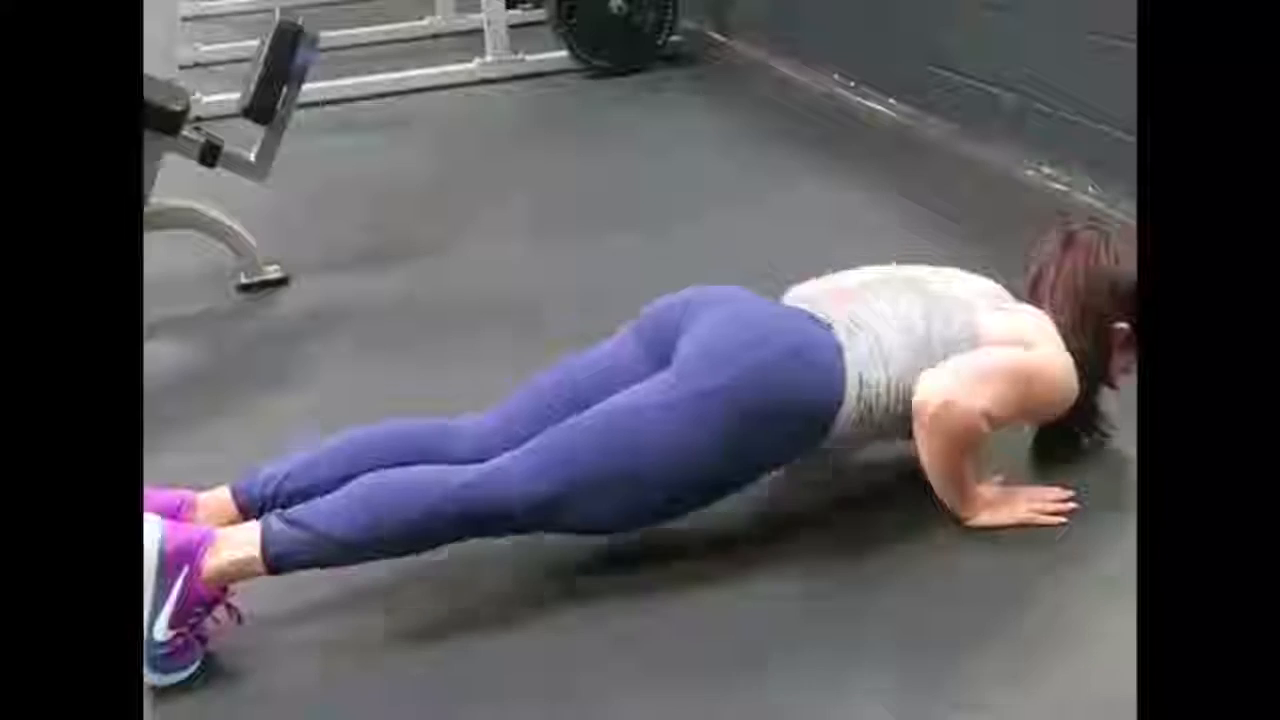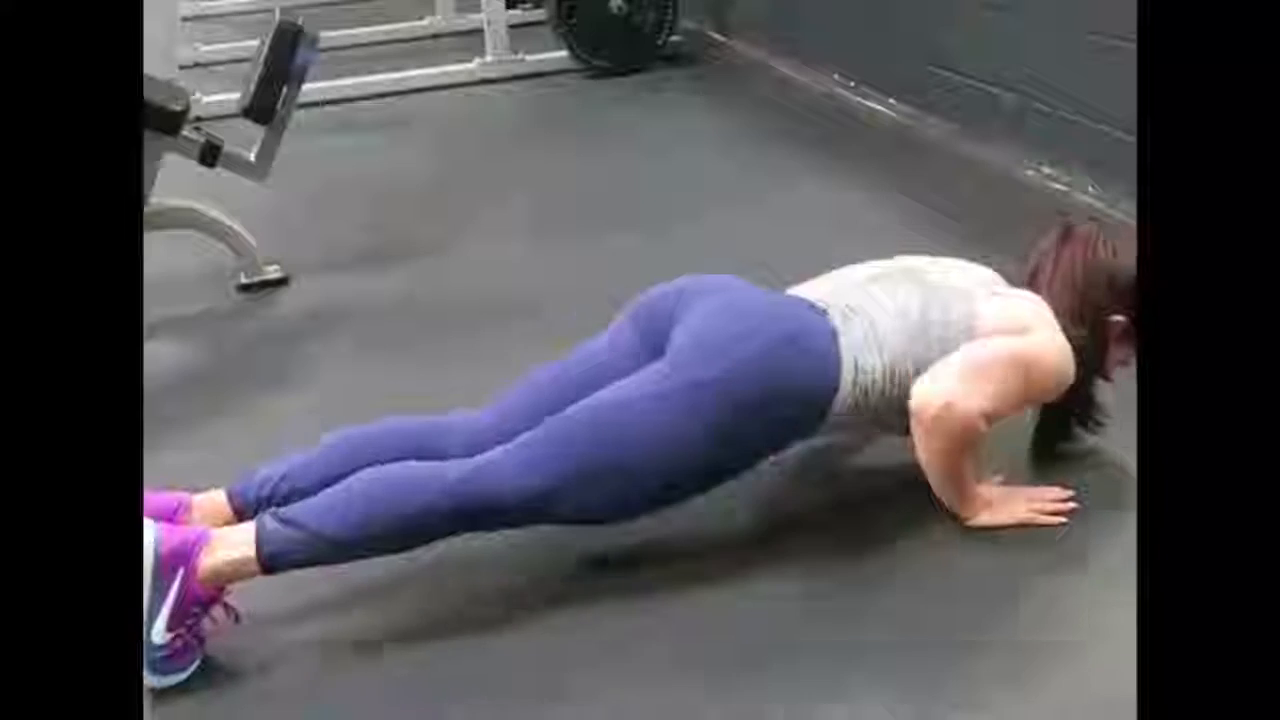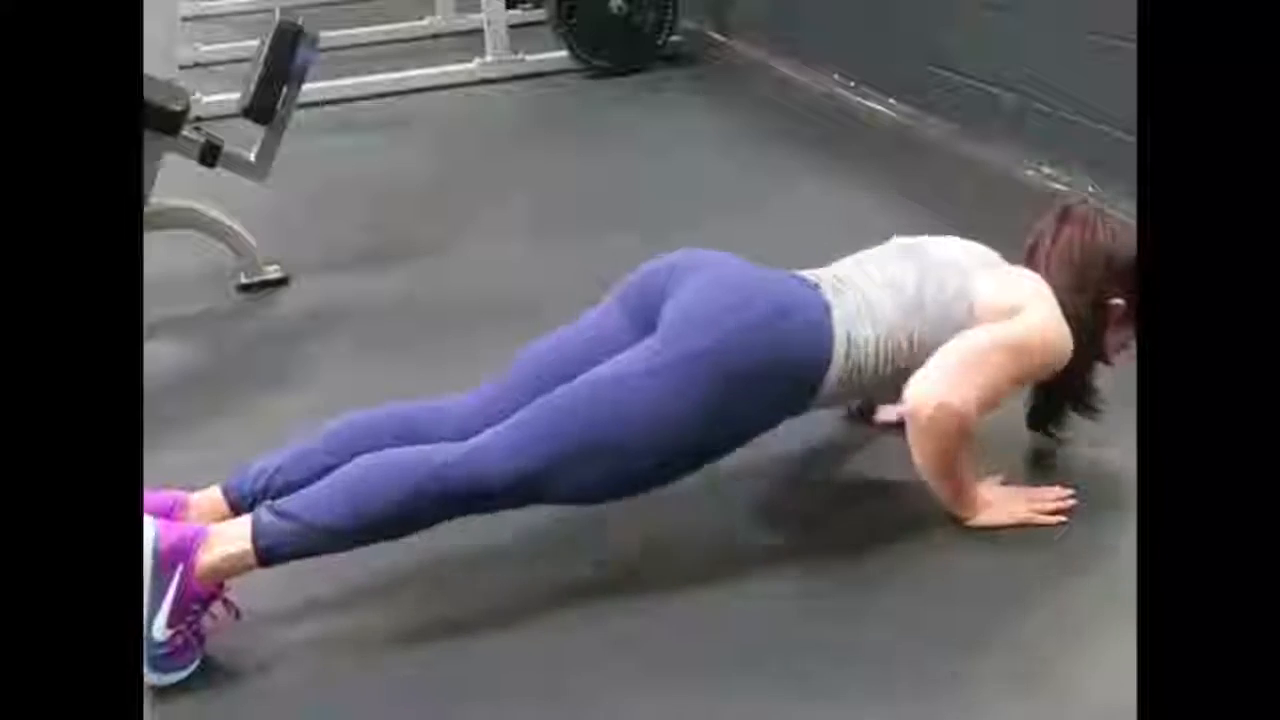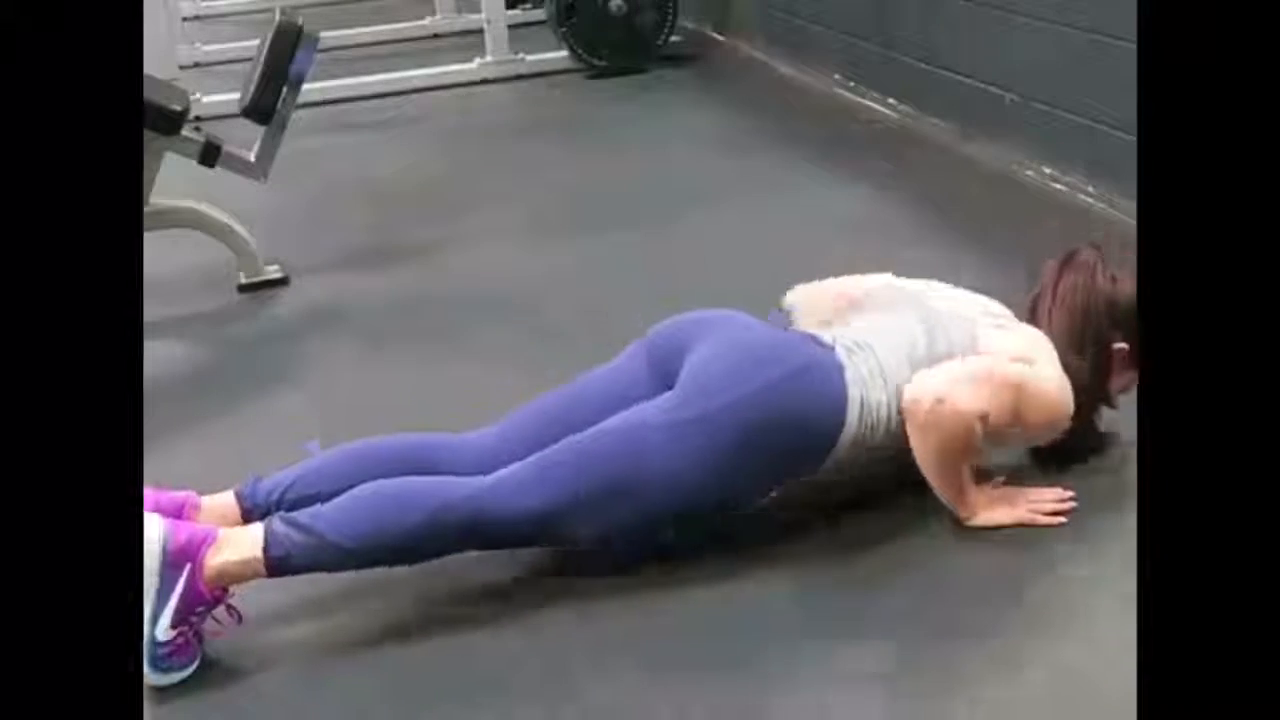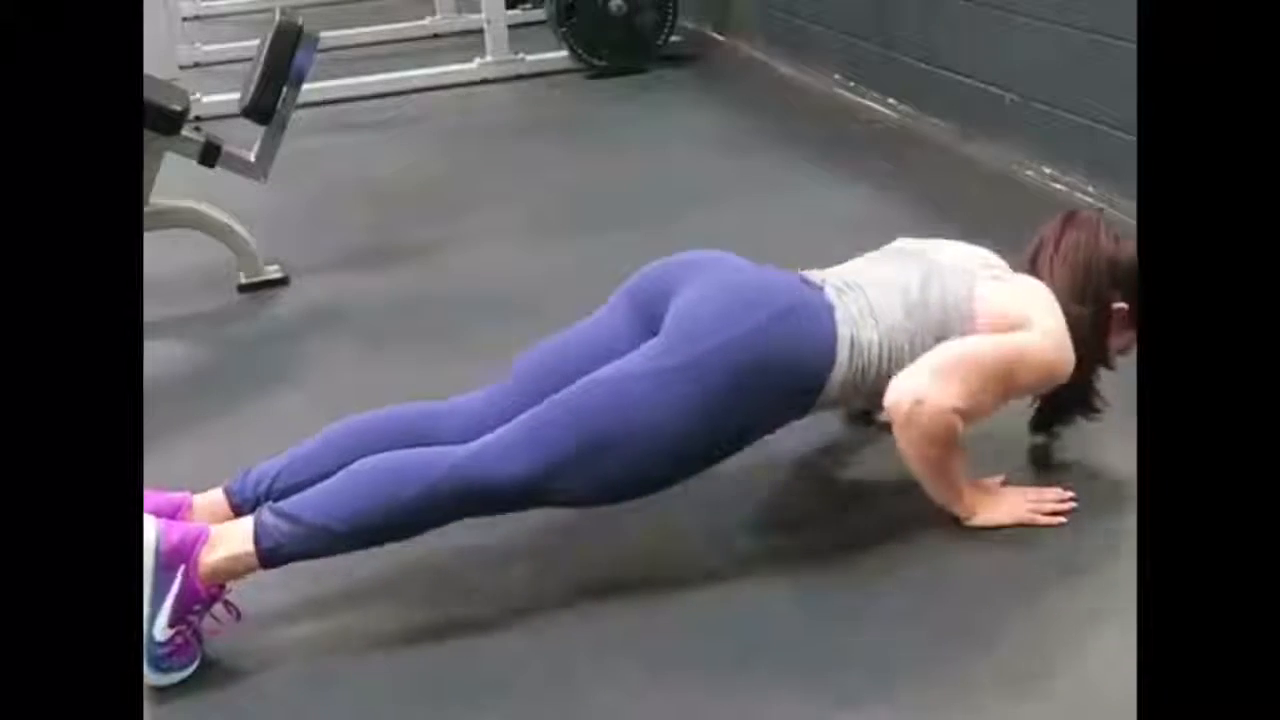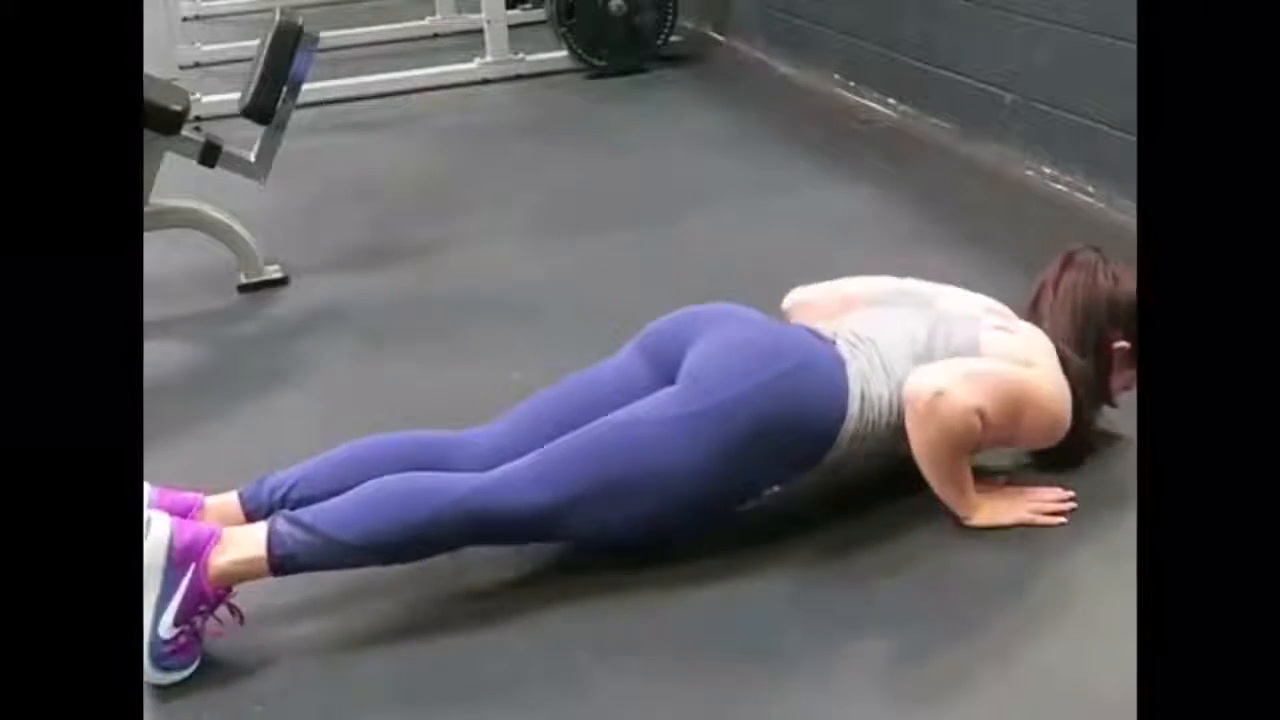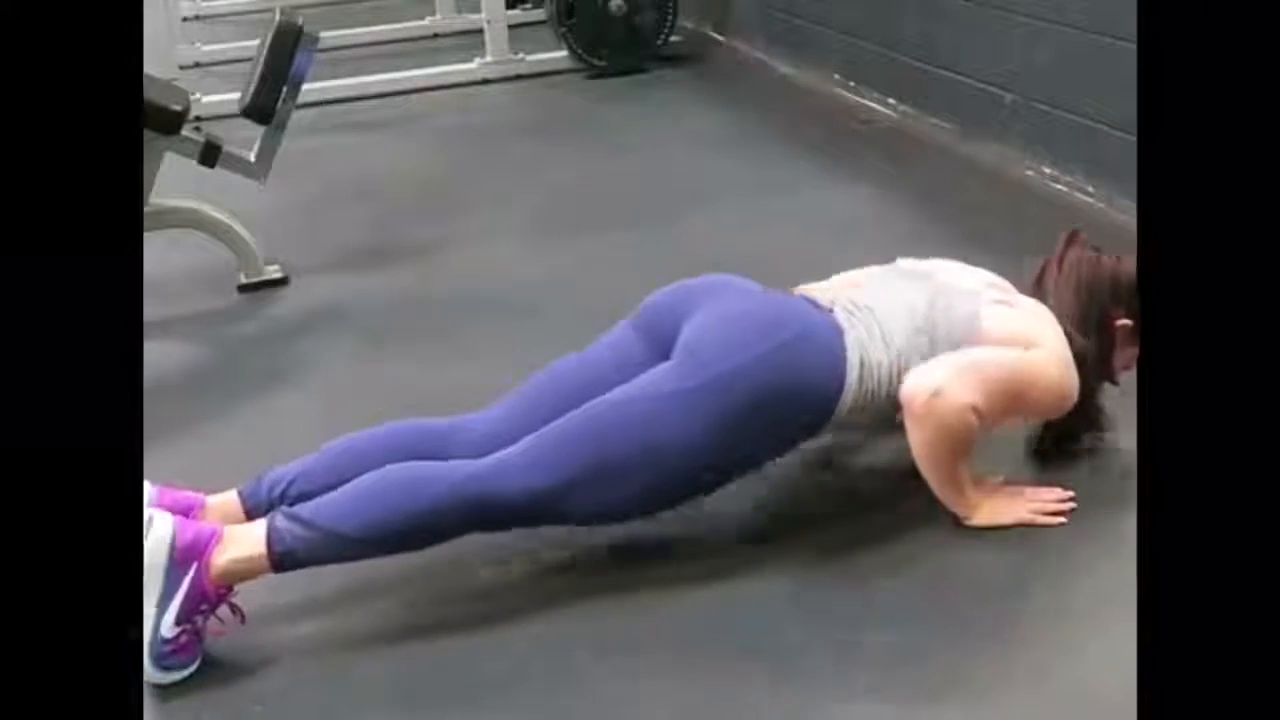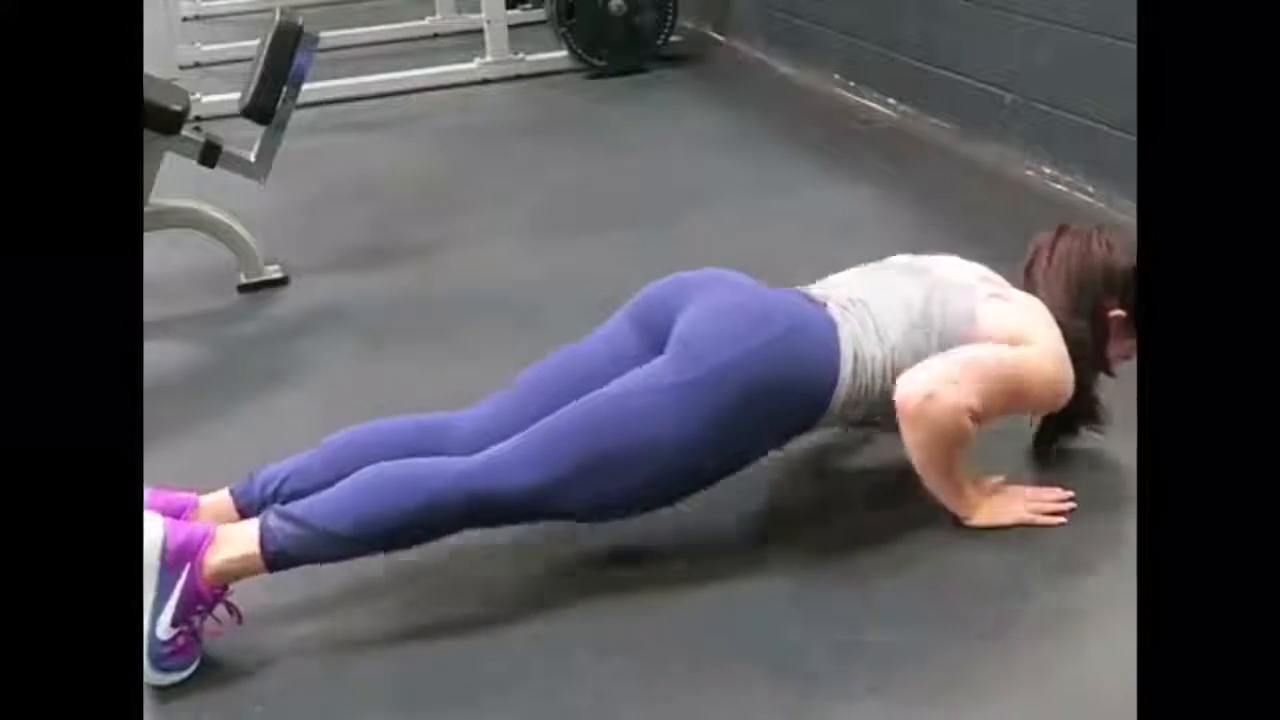
dt=0.2s
person 1, frame 1
left shoulder: (963, 284)
right shoulder: (1055, 365)
right elbow: (945, 403)
right wrist: (969, 503)
left hip: (712, 313)
right hip: (766, 384)
left knee: (469, 444)
right knee: (502, 494)
left ankle: (191, 511)
right ankle: (204, 559)
person 1, frame 2
left shoulder: (959, 274)
right shoulder: (1052, 352)
right elbow: (940, 404)
right wrist: (969, 502)
left hip: (708, 305)
right hip: (762, 372)
left knee: (464, 439)
right knee: (496, 485)
left ankle: (188, 509)
right ankle: (203, 558)
person 1, frame 3
left shoulder: (965, 257)
right shoulder: (1048, 327)
right elbow: (938, 406)
left wrist: (870, 381)
right wrist: (966, 501)
left hip: (701, 279)
right hip: (750, 348)
left knee: (457, 426)
right knee: (492, 469)
left ankle: (183, 507)
right ankle: (195, 553)
person 1, frame 4
left shoulder: (961, 298)
right shoulder: (1051, 386)
left elbow: (804, 298)
right elbow: (937, 403)
right wrist: (968, 504)
left hip: (713, 334)
right hip: (768, 405)
left knee: (470, 457)
right knee: (501, 506)
left ankle: (192, 510)
right ankle: (208, 557)
person 1, frame 5
left shoulder: (969, 262)
right shoulder: (1050, 341)
right elbow: (916, 403)
right wrist: (963, 501)
left hip: (702, 279)
right hip: (757, 349)
left knee: (462, 426)
right knee: (494, 471)
left ankle: (186, 508)
right ankle: (199, 555)
person 1, frame 6
left shoulder: (975, 303)
right shoulder: (1052, 392)
left elbow: (804, 300)
right elbow: (935, 398)
right wrist: (967, 502)
left hip: (713, 329)
right hip: (771, 401)
left knee: (474, 455)
right knee: (506, 502)
left ankle: (194, 510)
right ankle: (211, 556)
person 1, frame 7
left shoulder: (977, 284)
right shoulder: (1054, 366)
right elbow: (934, 396)
right wrist: (964, 501)
left hip: (713, 305)
right hip: (772, 369)
left knee: (473, 441)
right knee: (505, 486)
left ankle: (199, 509)
right ankle: (212, 558)
person 1, frame 8
left shoulder: (971, 277)
right shoulder: (1050, 362)
right elbow: (928, 401)
right wrist: (963, 501)
left hip: (706, 296)
right hip: (759, 367)
left knee: (466, 439)
right knee: (500, 484)
left ankle: (191, 510)
right ankle: (204, 557)
